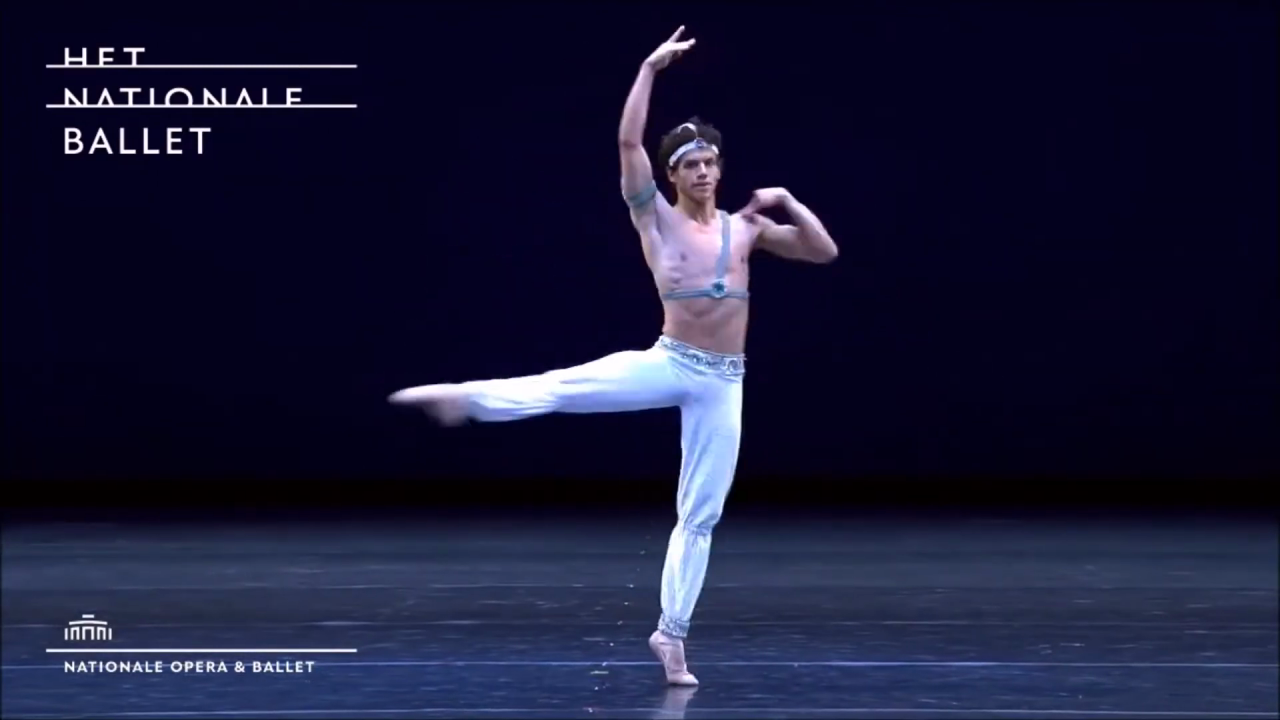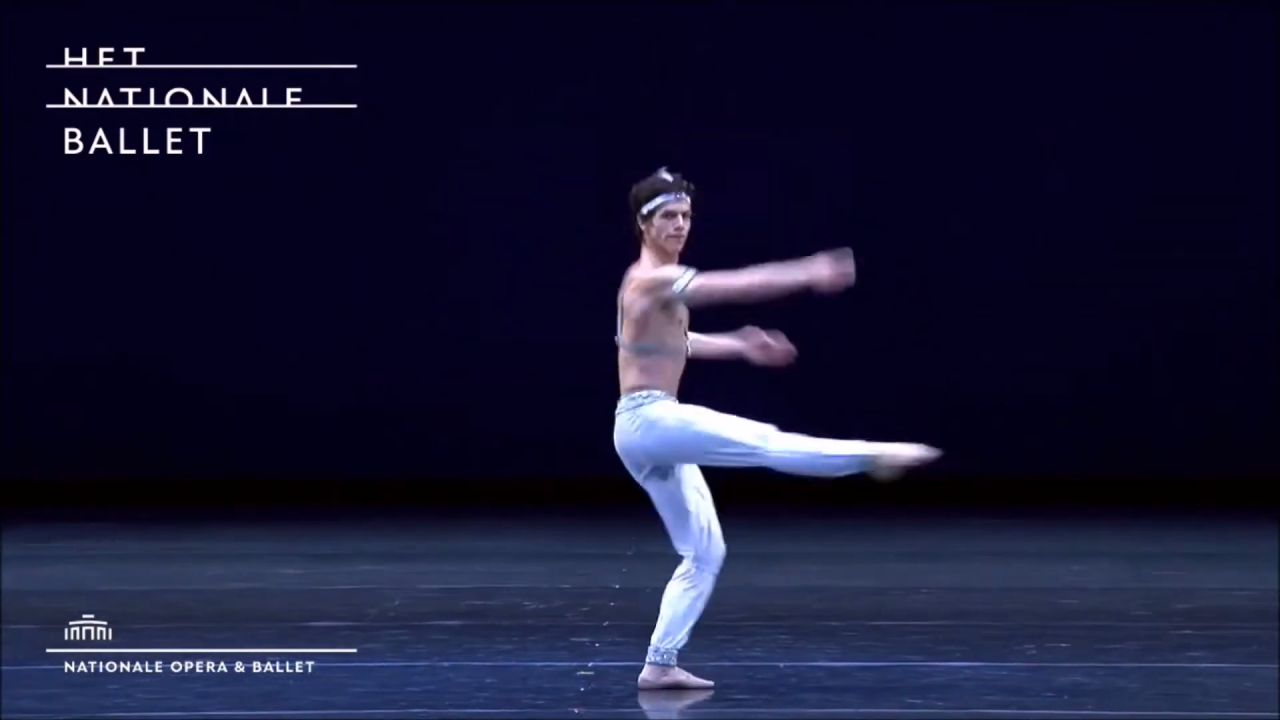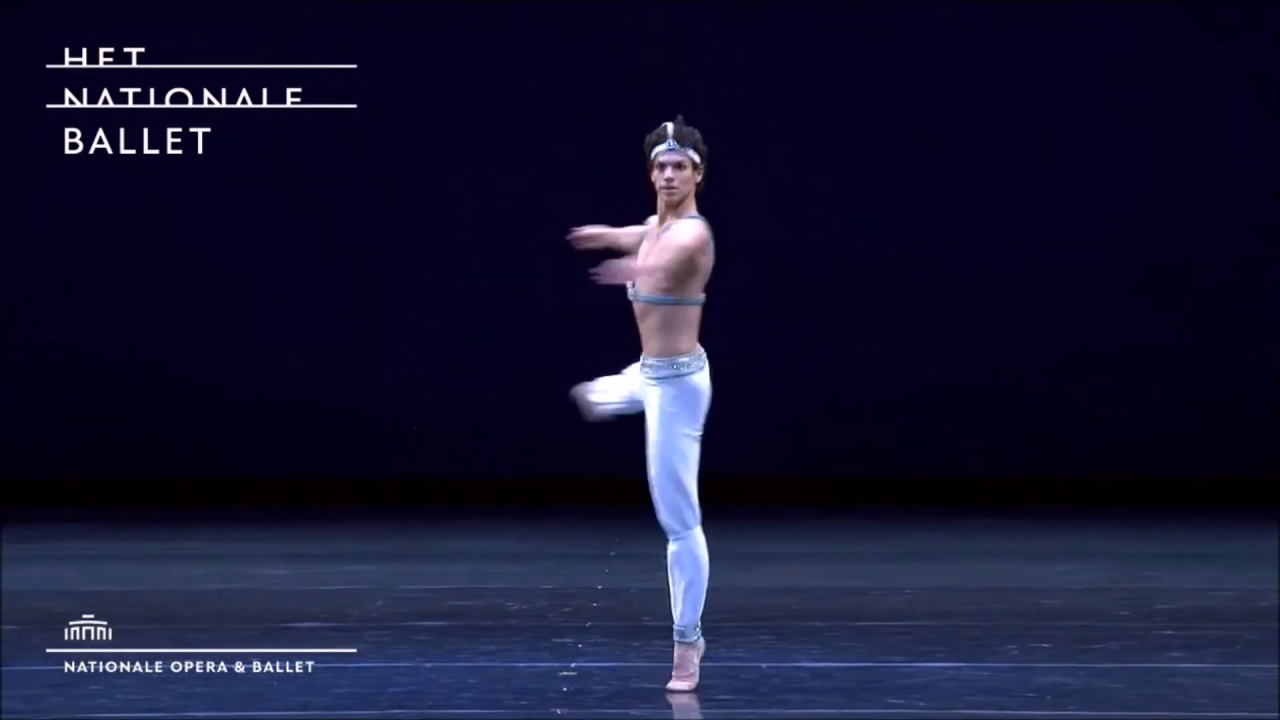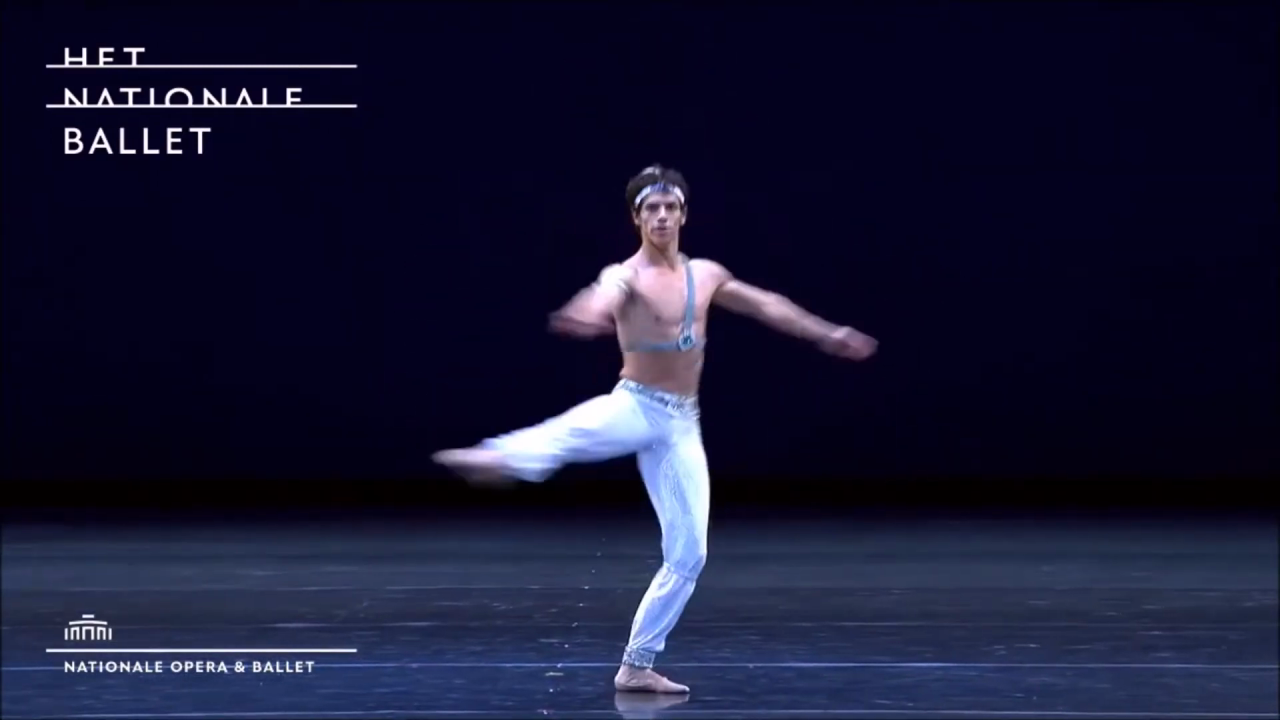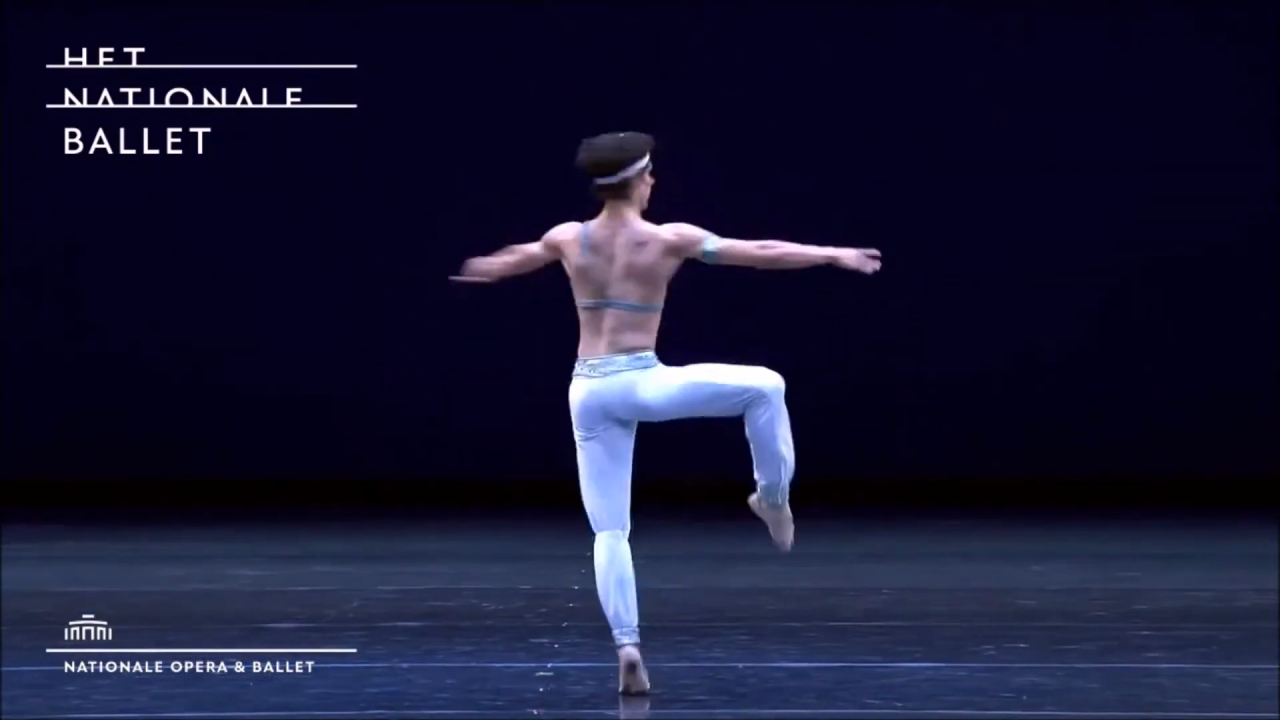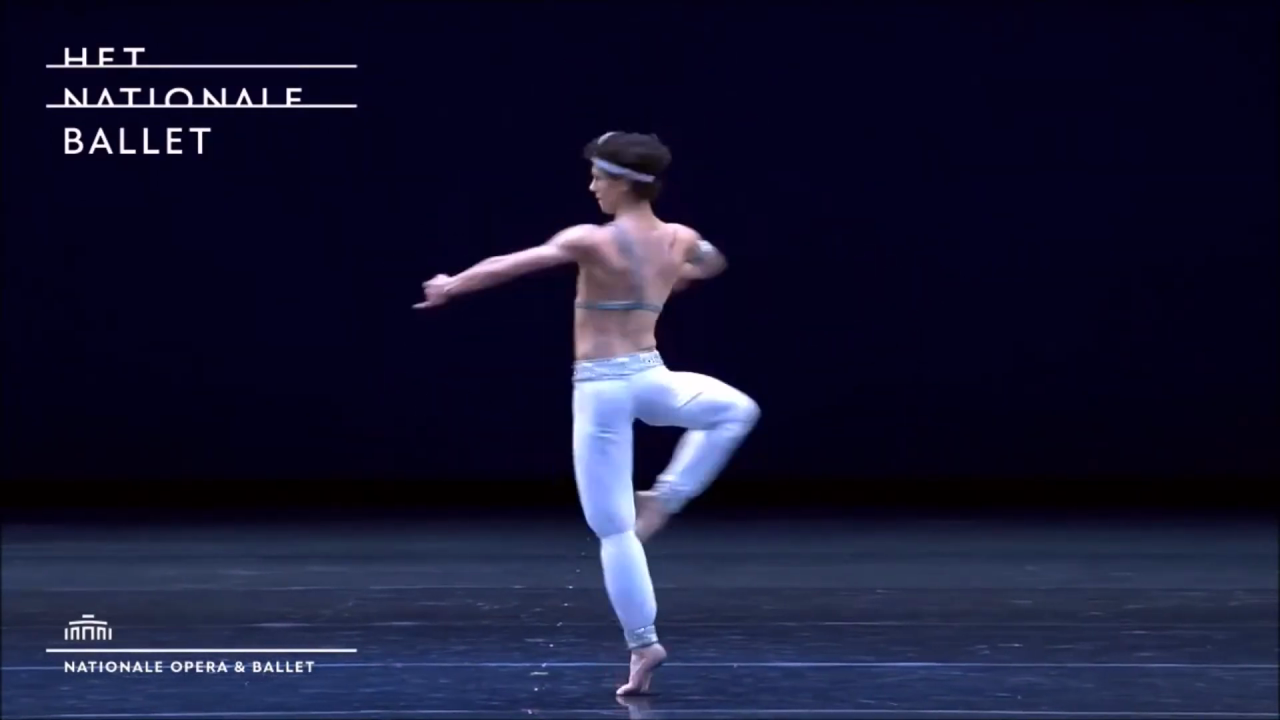
dt=0.4s
person 1, frame 1
left shoulder: (749, 226)
right shoulder: (651, 218)
left elbow: (825, 252)
right elbow: (628, 141)
left wrist: (791, 205)
right wrist: (650, 66)
left hip: (720, 384)
right hip: (670, 365)
left knee: (700, 520)
right knee: (562, 387)
left ankle: (671, 635)
right ankle: (461, 399)
person 1, frame 2
left shoulder: (651, 284)
right shoulder: (647, 279)
right elbow: (722, 286)
left wrist: (739, 344)
right wrist: (811, 271)
left hip: (638, 434)
right hip: (654, 421)
left knee: (703, 555)
right knee: (776, 445)
left ankle: (660, 664)
right ankle: (873, 454)
person 1, frame 3
left shoulder: (691, 232)
right shoulder: (653, 226)
left elbow: (663, 259)
right elbow: (632, 240)
left wrist: (640, 264)
right wrist: (613, 235)
left hip: (674, 383)
right hip: (658, 371)
left knee: (681, 522)
left ankle: (687, 643)
right ankle: (604, 393)
person 1, frame 4
left shoulder: (706, 275)
right shoulder: (622, 277)
left elbow: (764, 305)
right elbow: (592, 305)
left wrist: (829, 333)
right wrist: (589, 315)
left hip: (678, 425)
right hip: (632, 409)
left knee: (688, 559)
left ankle: (639, 664)
right ankle: (495, 456)
person 1, frame 5
left shoulder: (571, 236)
right shoulder: (670, 238)
left elbow: (517, 260)
right elbow: (758, 253)
left wrist: (491, 266)
right wrist: (835, 254)
left hip: (594, 388)
right hip: (641, 381)
left knee: (611, 528)
right knee: (765, 386)
left ankle: (626, 645)
right ankle: (773, 496)
person 1, frame 6
left shoulder: (588, 238)
right shoulder: (682, 240)
left elbow: (513, 266)
right elbow: (706, 264)
left wrist: (449, 285)
left hip: (602, 385)
right hip: (651, 375)
left knee: (613, 530)
left ankle: (643, 645)
right ankle: (664, 495)
